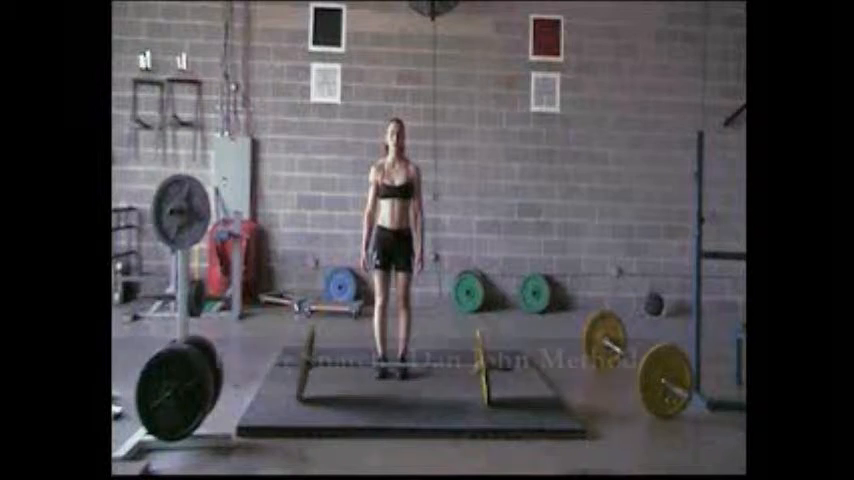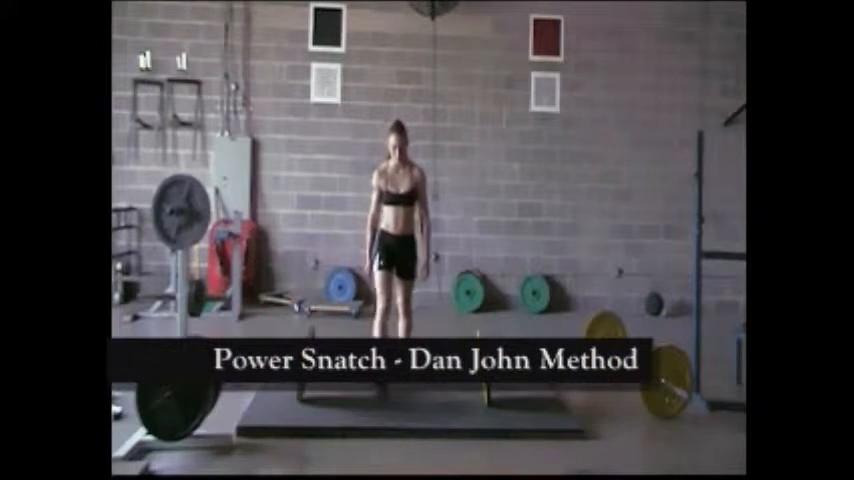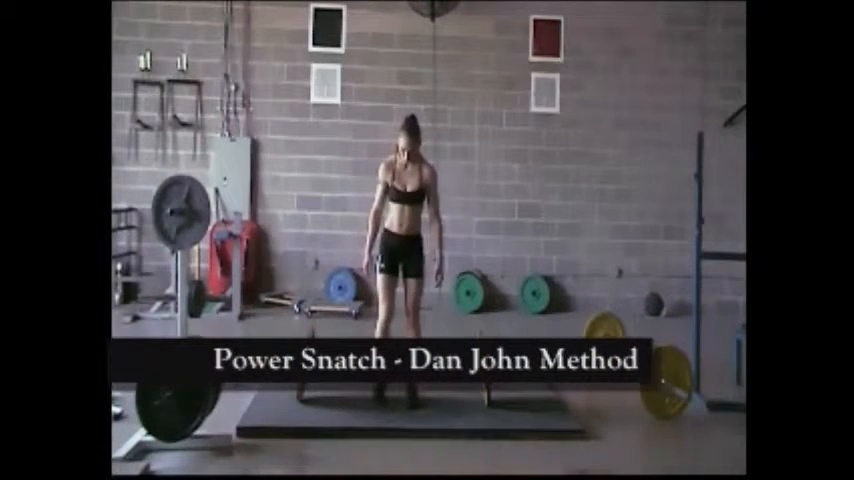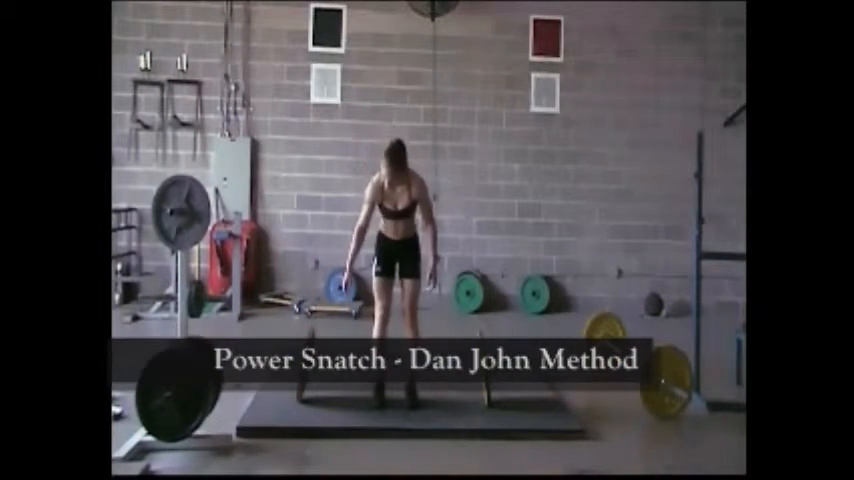
dt=1s
person 1, frame 1
left shoulder: (412, 170)
right shoulder: (377, 169)
left elbow: (418, 211)
right elbow: (370, 210)
left wrist: (420, 248)
right wrist: (364, 247)
left hip: (404, 238)
right hip: (382, 237)
left knee: (403, 301)
right knee: (381, 301)
left ankle: (402, 357)
right ankle: (381, 358)
person 1, frame 2
left shoulder: (417, 174)
right shoulder: (380, 174)
left elbow: (423, 216)
right elbow: (373, 215)
left wrist: (425, 255)
right wrist: (368, 253)
left hip: (407, 244)
right hip: (384, 242)
left knee: (404, 307)
right knee: (383, 306)
person 1, frame 3
left shoulder: (428, 172)
right shoulder: (386, 167)
left elbow: (434, 216)
right elbow: (376, 210)
left wrist: (439, 256)
right wrist: (367, 249)
left hip: (413, 245)
right hip: (388, 243)
left knee: (412, 316)
right knee: (385, 313)
left ankle: (411, 381)
person 1, frame 4
left shoulder: (417, 184)
right shoulder: (375, 184)
left elbow: (429, 223)
right elbow: (361, 227)
left wrist: (433, 261)
right wrist: (348, 266)
left hip: (409, 248)
right hip: (384, 246)
left knee: (410, 315)
right knee: (381, 314)
left ankle: (411, 380)
right ankle: (378, 378)
